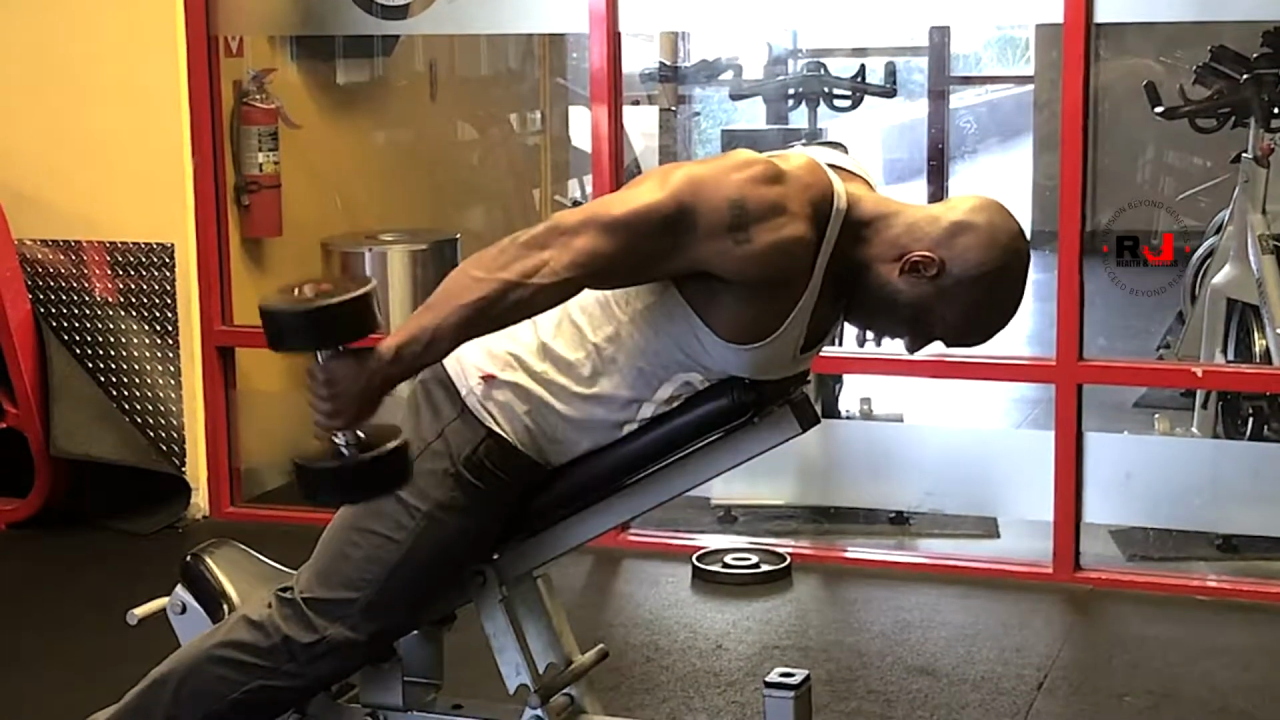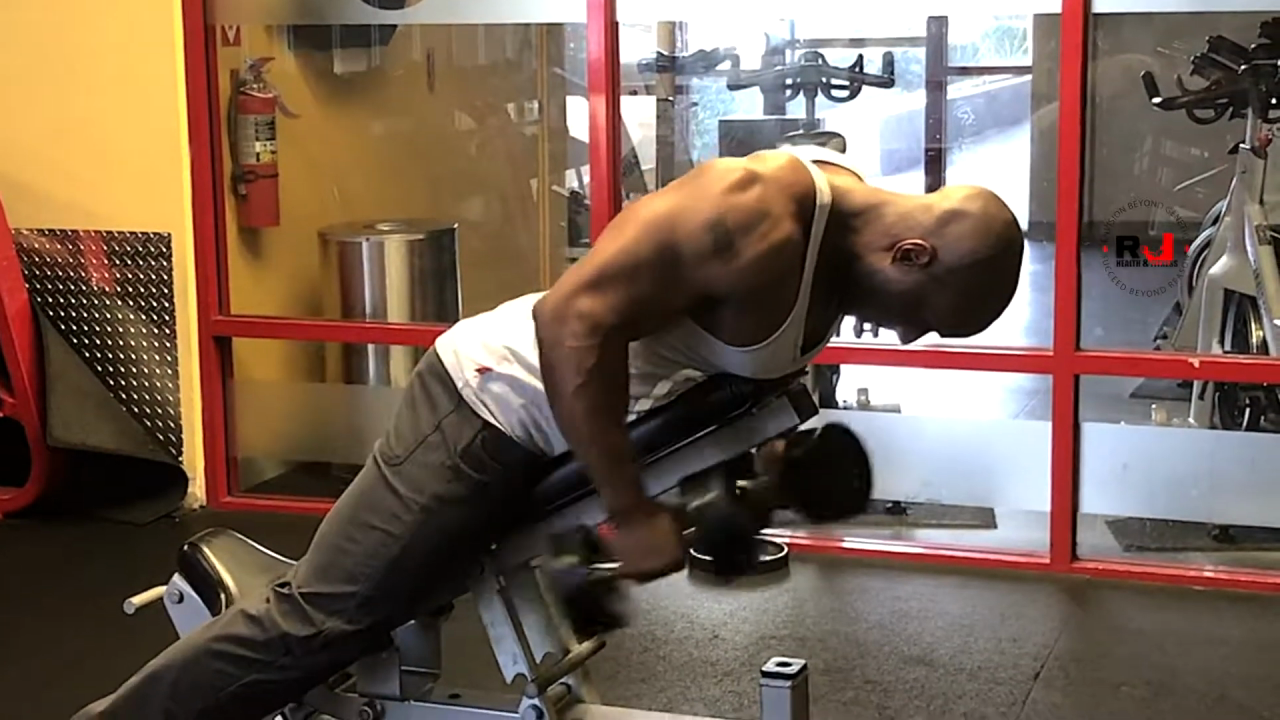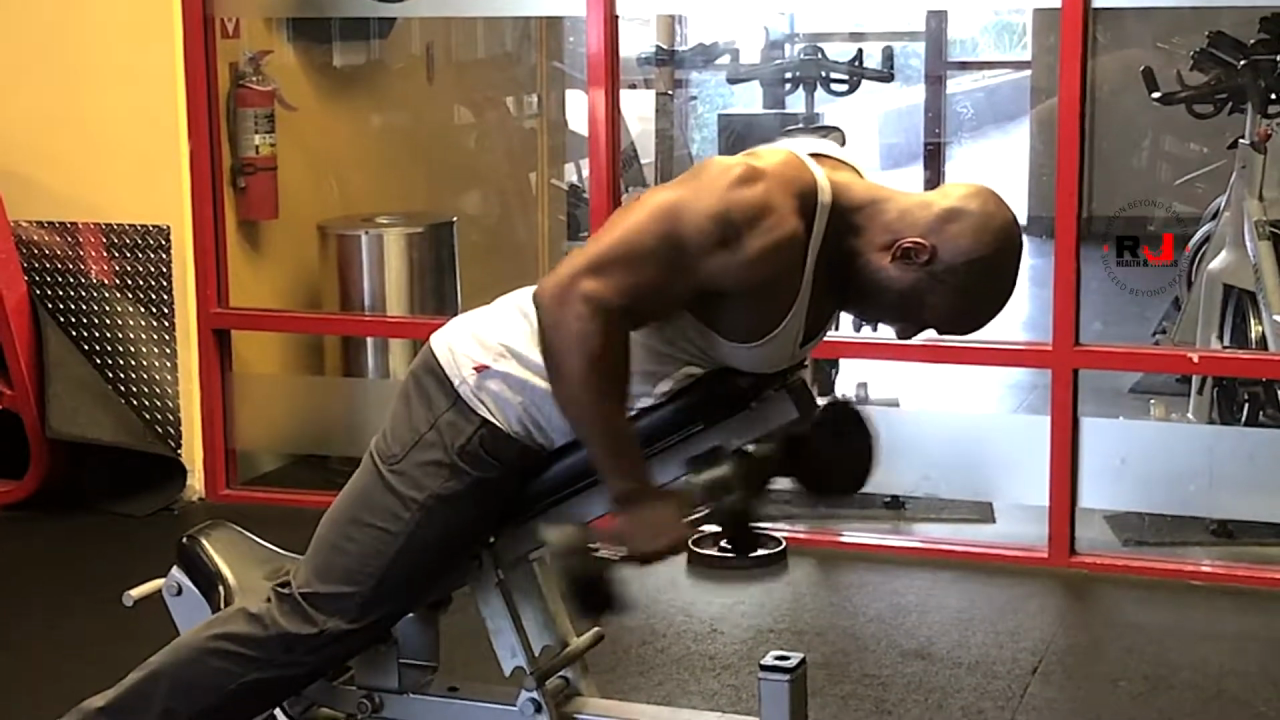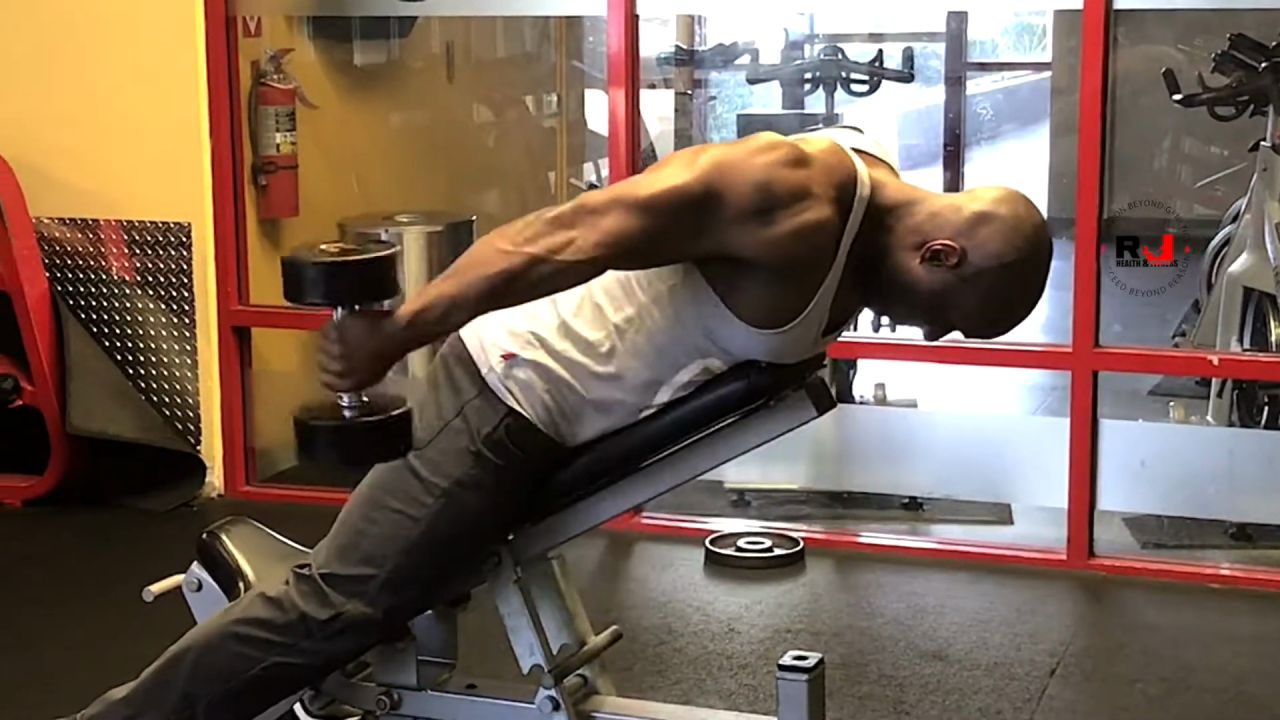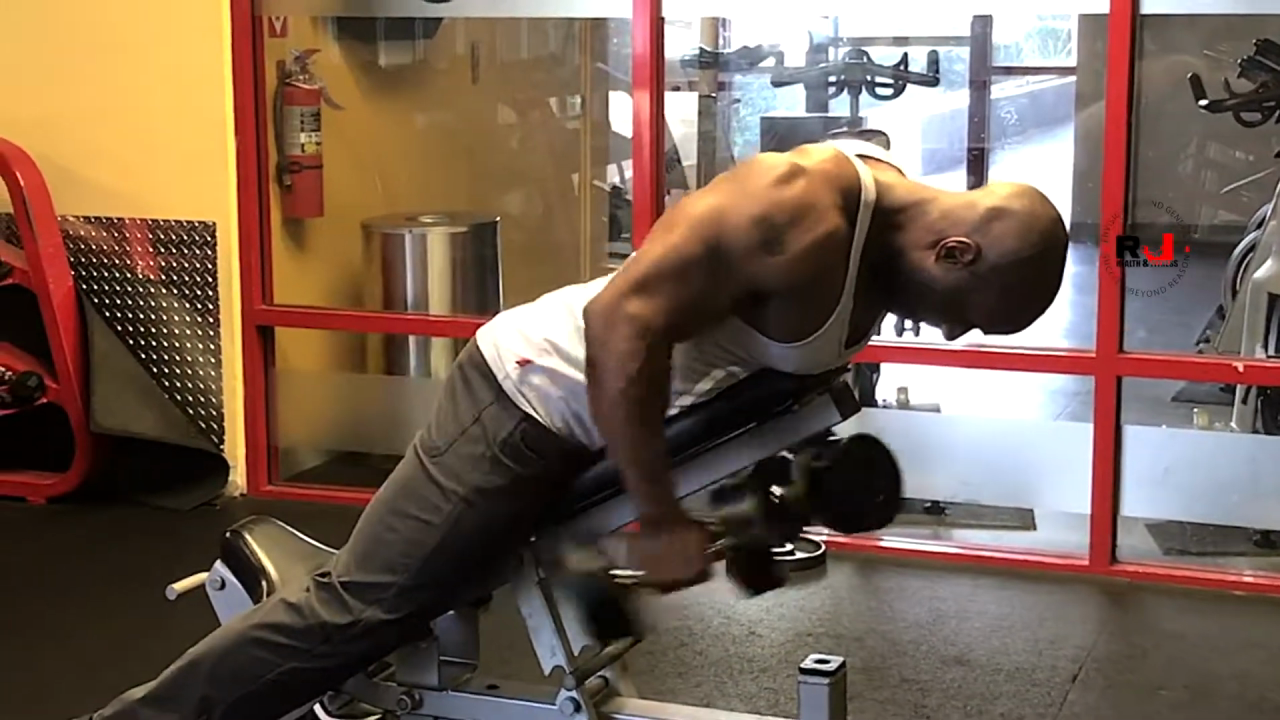
dt=0.5s
person 1, frame 1
left shoulder: (851, 234)
right shoulder: (775, 214)
right elbow: (558, 250)
right wrist: (384, 365)
left hip: (556, 439)
right hip: (500, 415)
left knee: (378, 614)
right knee: (320, 629)
person 1, frame 2
left shoulder: (848, 220)
right shoulder: (759, 216)
right elbow: (572, 319)
right wrist: (632, 512)
left hip: (539, 428)
right hip: (492, 409)
left knee: (362, 610)
right knee: (315, 620)
person 1, frame 3
left shoulder: (845, 217)
right shoulder: (761, 213)
right elbow: (576, 303)
right wrist: (633, 496)
left hip: (535, 422)
right hip: (492, 404)
right knee: (320, 616)
person 1, frame 4
left shoulder: (874, 210)
right shoulder: (798, 195)
right elbow: (585, 229)
right wrist: (402, 326)
left hip: (569, 417)
right hip: (517, 392)
left knee: (374, 595)
right knee: (334, 604)
person 1, frame 5
left shoulder: (890, 221)
right shoulder: (803, 212)
right elbow: (623, 320)
right wrist: (657, 517)
left hip: (577, 415)
right hip: (538, 397)
left knee: (395, 603)
right knee: (358, 609)
